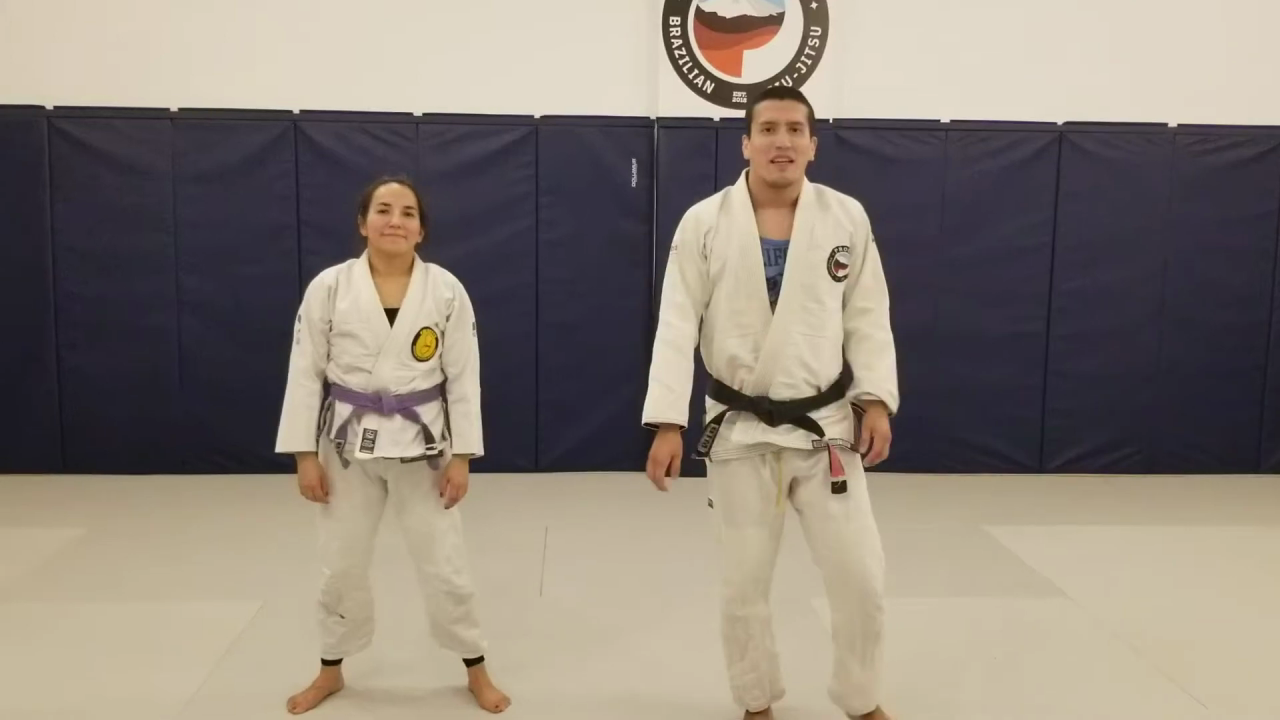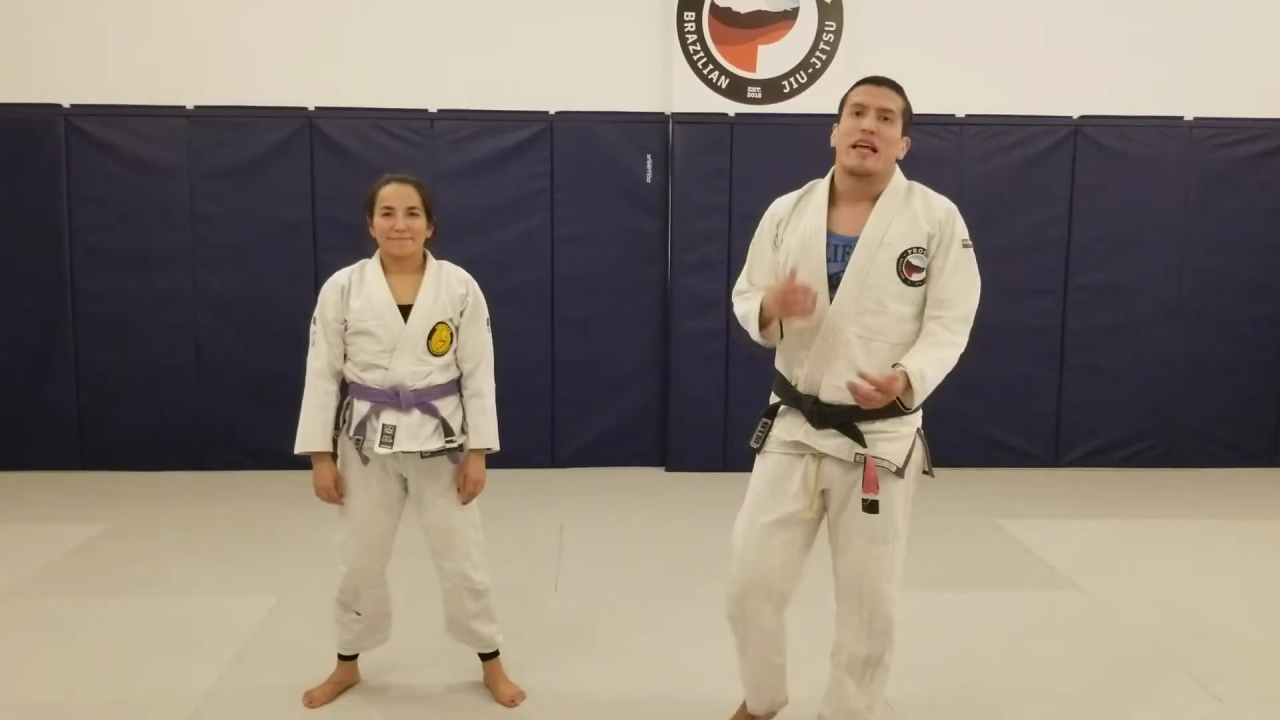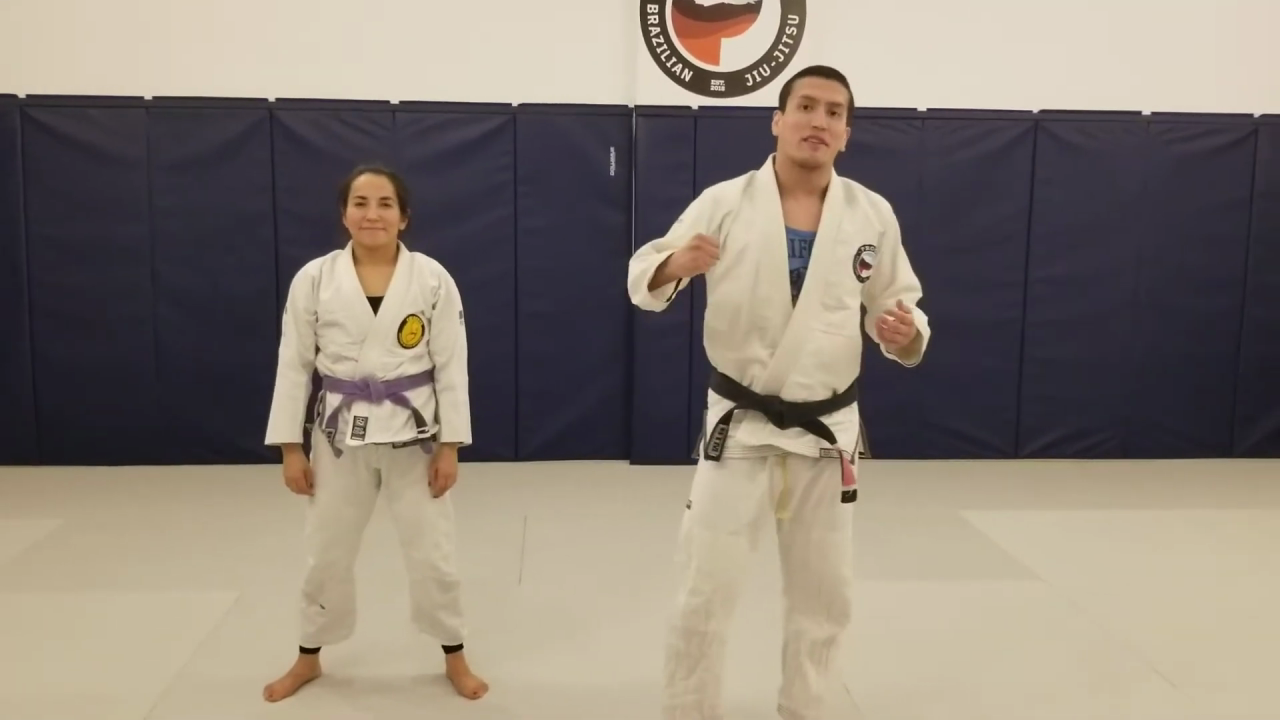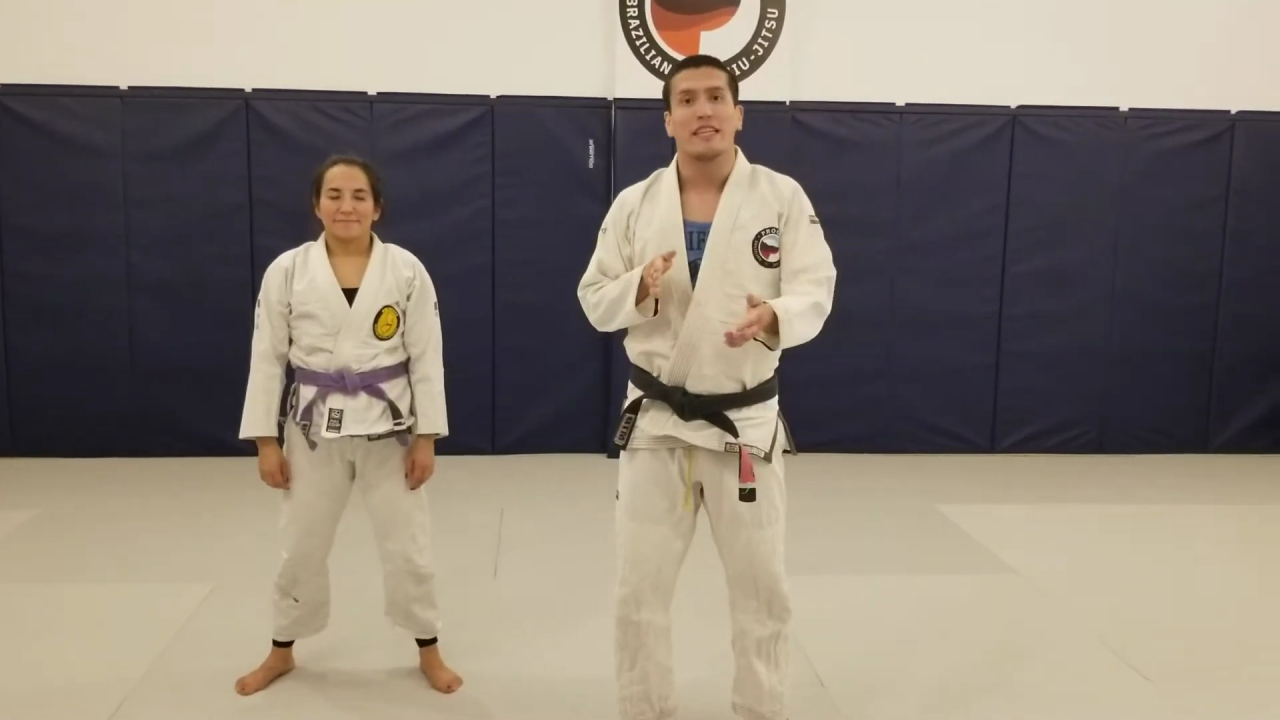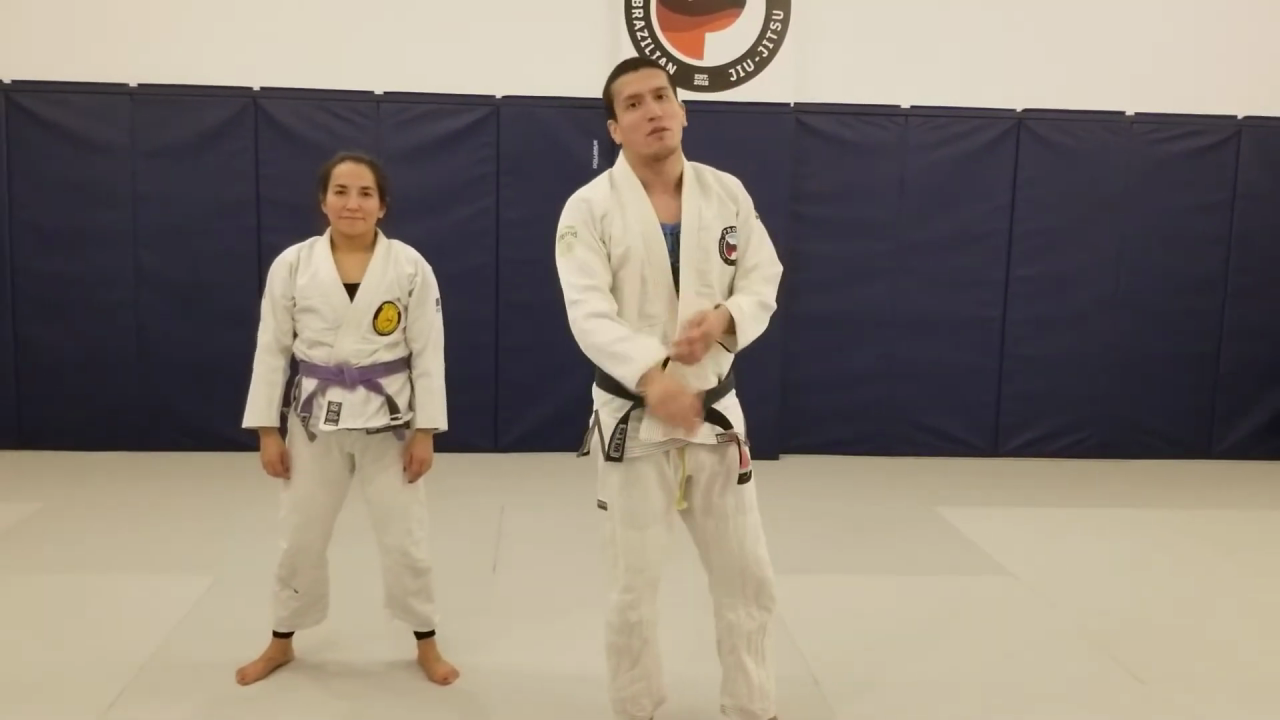
dt=1s
person 1, frame 1
left shoulder: (847, 216)
right shoulder: (706, 222)
left elbow: (867, 317)
right elbow: (678, 325)
left wrist: (875, 401)
right wrist: (667, 424)
left hip: (825, 425)
right hip: (740, 428)
left knee: (860, 580)
right knee: (744, 585)
person 1, frame 2
left shoulder: (936, 217)
right shoulder: (788, 211)
left elbow: (949, 323)
right elbow: (747, 305)
left wrist: (906, 380)
right wrist: (774, 305)
left hip: (881, 435)
right hip: (792, 429)
left knee: (868, 604)
right knee: (751, 587)
person 1, frame 3
left shoulder: (872, 213)
right shoulder: (723, 202)
left elbow: (896, 300)
right elbow: (645, 273)
left wrist: (909, 333)
right wrist: (672, 266)
left hip: (827, 430)
right hip: (740, 425)
left knee: (823, 593)
right knee: (705, 592)
person 1, frame 4
left shoulder: (782, 196)
right shoulder: (634, 203)
left elbow: (814, 292)
right elbow: (595, 300)
left wrist: (772, 317)
right wrist: (640, 287)
left hip: (745, 422)
right hip: (655, 420)
left knee: (761, 585)
right knee: (641, 587)
person 1, frame 5
left shoulder: (726, 193)
right shoulder: (590, 207)
left elbow: (761, 285)
right elbow: (590, 314)
left wrist: (725, 320)
right wrist: (651, 375)
left hip: (716, 414)
right hip: (636, 419)
left knee: (746, 577)
right knee: (634, 586)
person 2, frame 1
left shoulder: (446, 290)
right shoulder: (329, 286)
left elbow: (463, 378)
right elbow: (305, 373)
left wrist: (461, 455)
right wrist: (305, 454)
left hip: (421, 443)
right hip: (349, 442)
left knee: (444, 563)
right knee: (341, 564)
left ankle: (475, 669)
right ankle: (331, 670)
person 2, frame 2
left shoulder: (459, 286)
right shoulder: (342, 288)
left elbow: (478, 373)
right elbow: (322, 374)
left wrist: (477, 452)
right wrist: (321, 456)
left hip: (440, 441)
right hip: (369, 441)
left knee: (462, 558)
right knee: (358, 560)
left ankle: (491, 663)
right ankle: (347, 665)
person 2, frame 3
left shoulder: (433, 278)
right shoulder: (313, 279)
left elbow: (452, 366)
right elbow: (294, 365)
left wrist: (450, 445)
right wrist: (290, 447)
left hip: (414, 433)
right hip: (341, 434)
left knee: (432, 551)
right knee: (326, 551)
left ankle: (455, 657)
right ankle: (308, 657)
person 2, frame 4
left shoulder: (406, 270)
right shoulder: (286, 270)
left elbow: (427, 358)
right elbow: (267, 358)
left wrist: (426, 438)
right wrist: (266, 441)
left hip: (389, 425)
right hip: (315, 426)
left knee: (407, 544)
right knee: (301, 546)
left ankle: (428, 650)
right ankle: (281, 651)
person 2, frame 5
left shoulder: (410, 266)
right shoulder: (292, 265)
left elbow: (428, 353)
right elbow: (271, 350)
left wrist: (426, 431)
right wrist: (267, 430)
left hip: (388, 419)
right hip: (316, 418)
left knee: (405, 538)
right knee: (301, 537)
left ankle: (426, 643)
right ankle: (282, 641)
